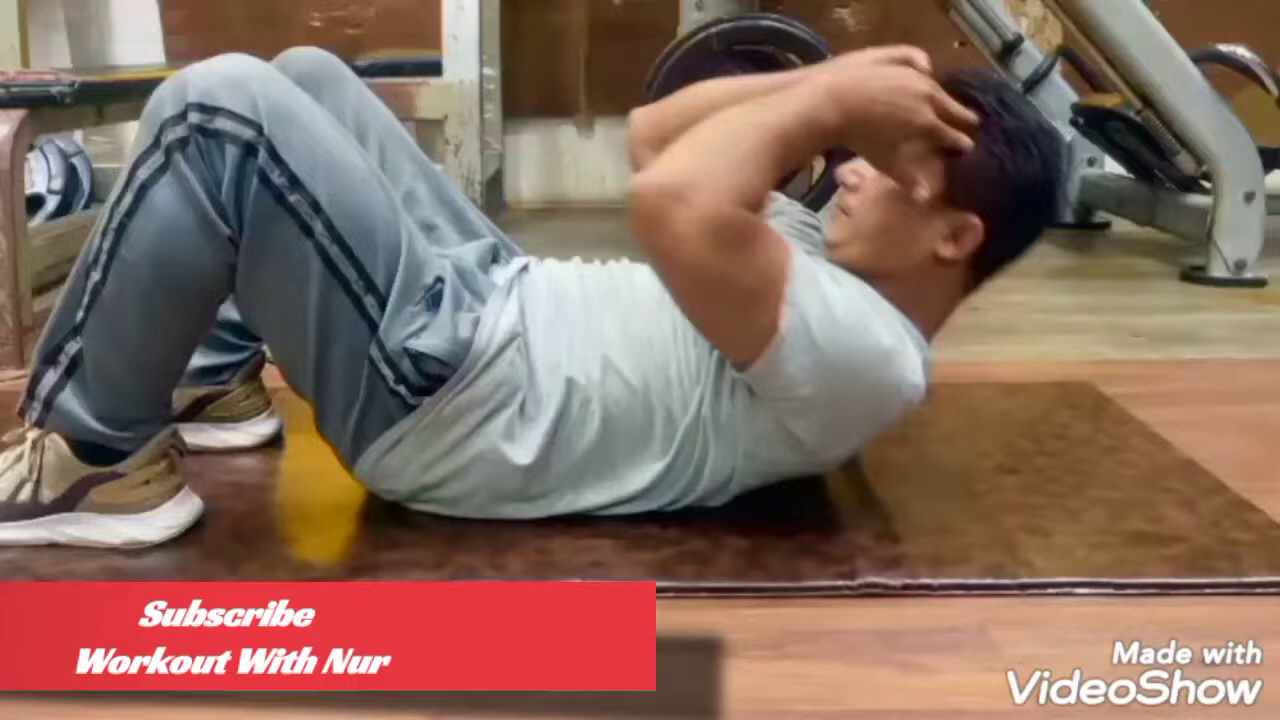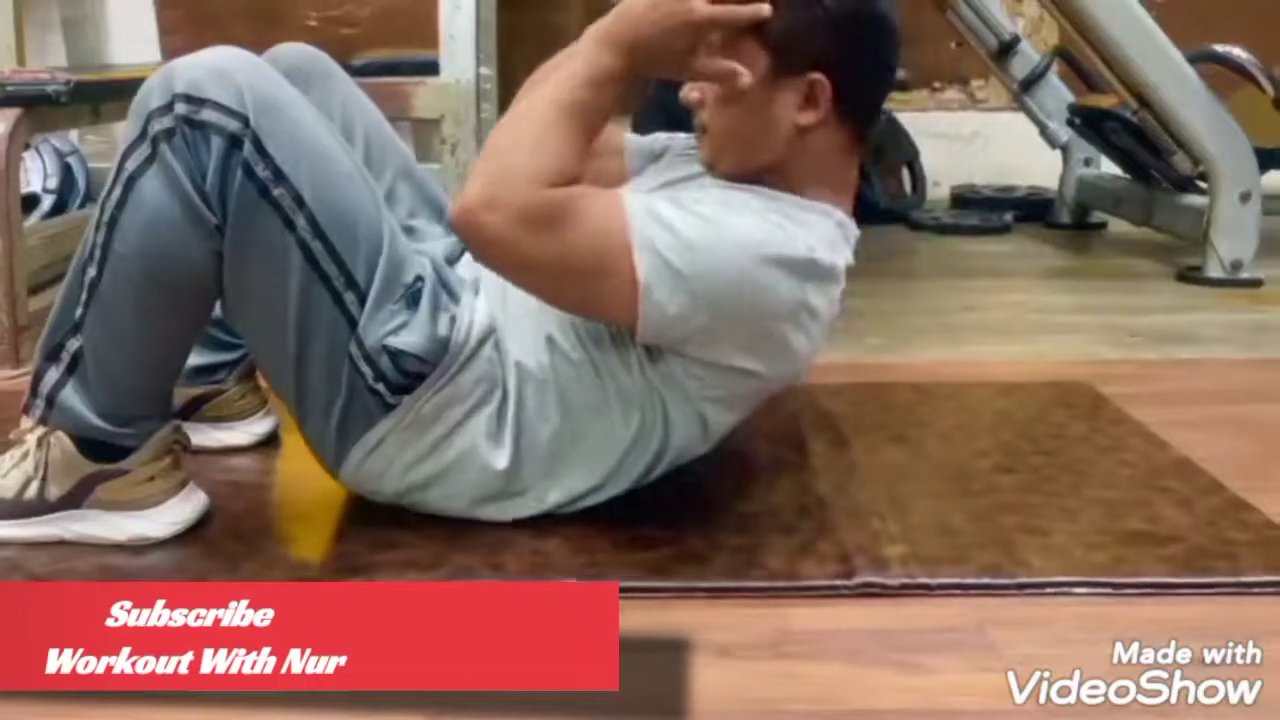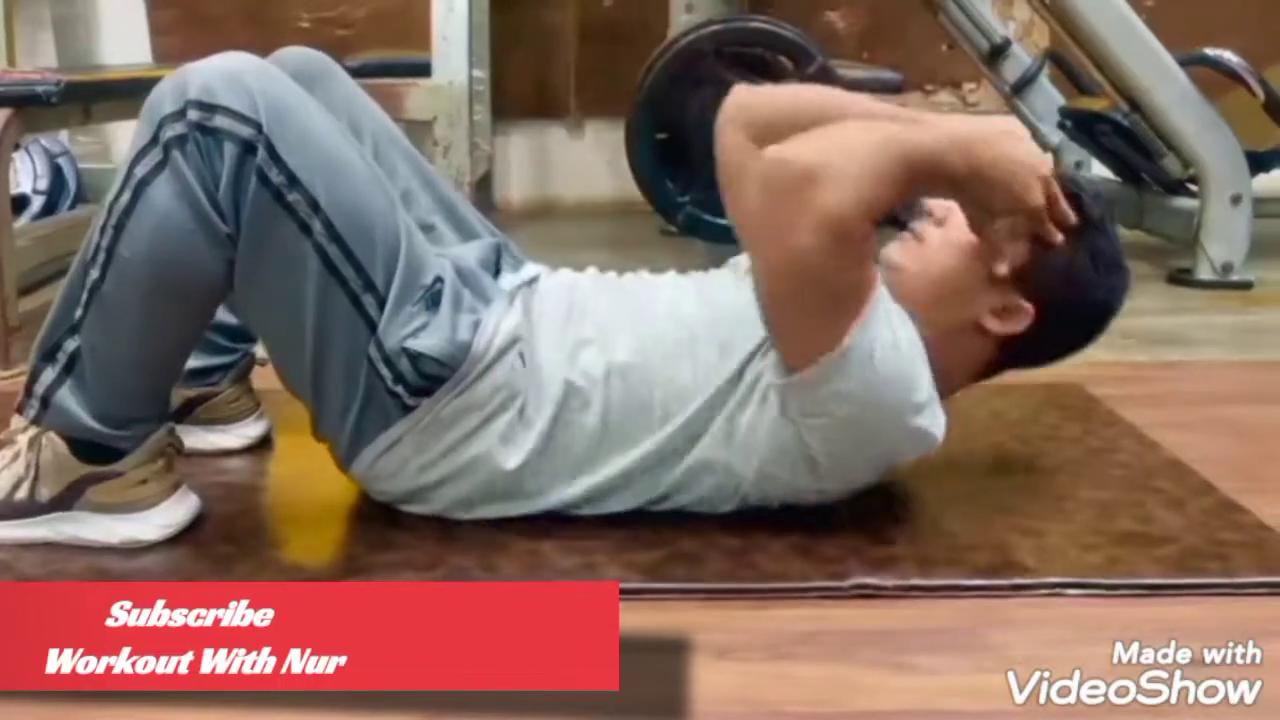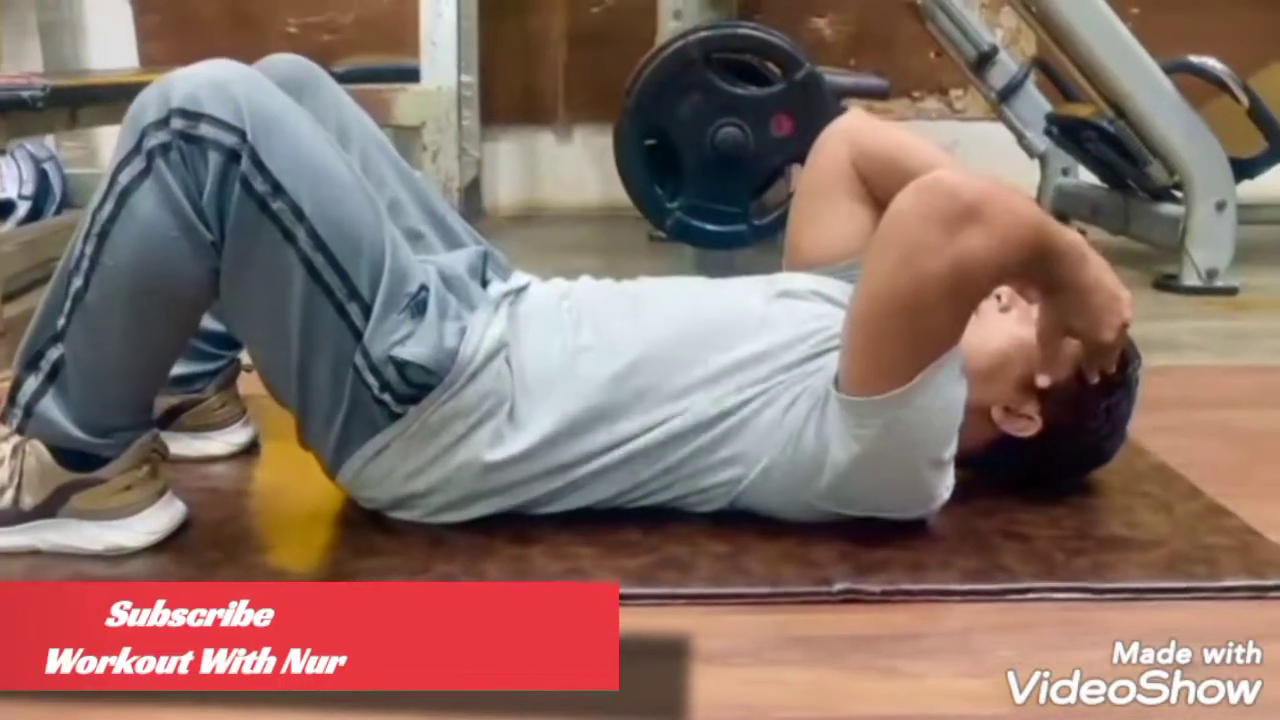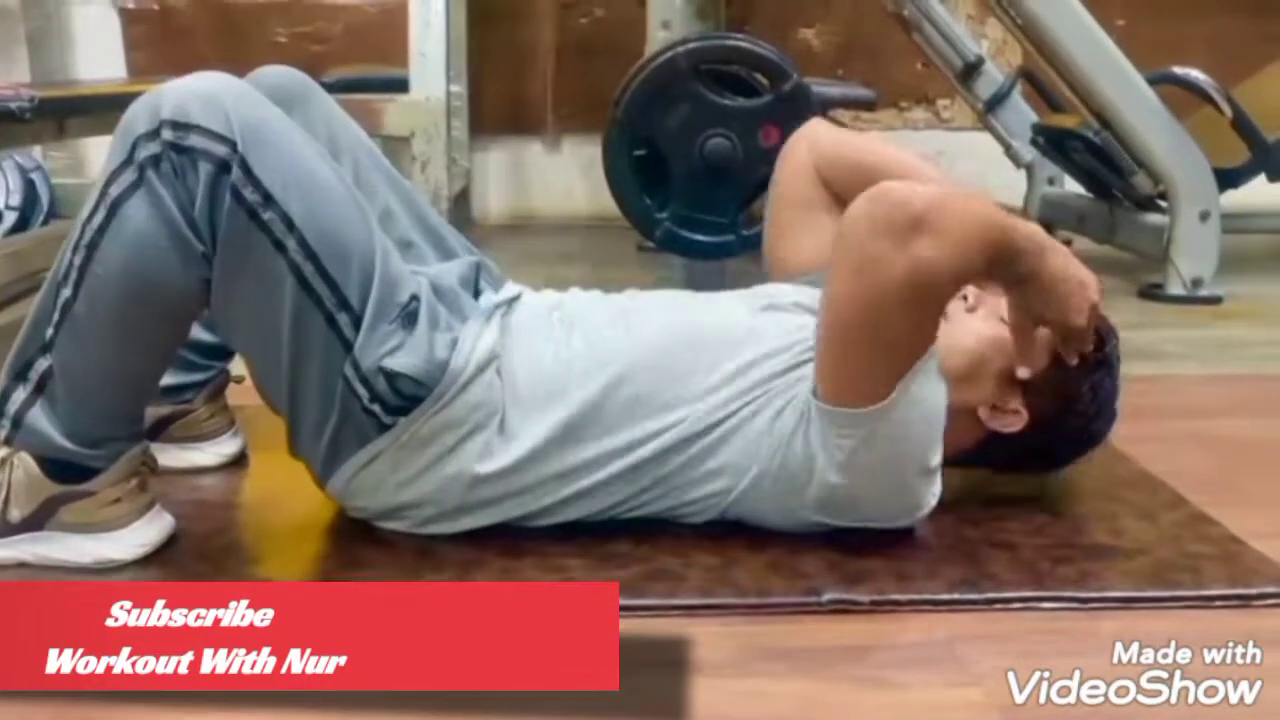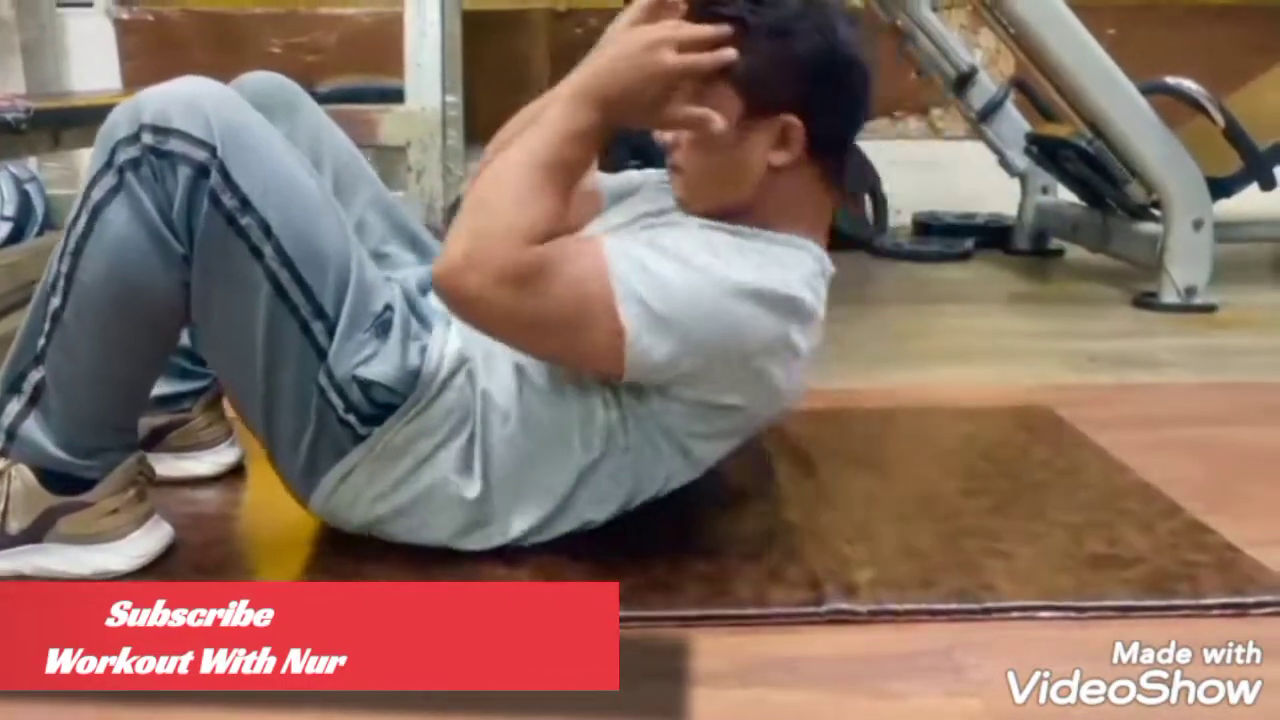
dt=0.4s
person 1, frame 1
left shoulder: (866, 355)
right shoulder: (839, 268)
left elbow: (666, 199)
right elbow: (653, 134)
left wrist: (828, 98)
right wrist: (831, 96)
left hip: (444, 400)
right hip: (501, 307)
left knee: (221, 109)
right knee: (303, 74)
left ankle: (89, 456)
right ankle: (217, 374)
person 1, frame 2
left shoulder: (768, 263)
right shoulder: (750, 175)
left elbow: (497, 209)
right elbow: (547, 140)
left hip: (423, 403)
right hip: (456, 310)
left knee: (206, 103)
right knee: (290, 74)
left ankle: (102, 459)
right ankle: (207, 378)
person 1, frame 3
left shoulder: (880, 402)
right shoulder: (869, 305)
left elbow: (800, 181)
right elbow: (747, 114)
left wrist: (964, 153)
right wrist: (950, 146)
left hip: (441, 401)
right hip: (500, 308)
left knee: (218, 109)
right knee: (291, 77)
right ankle: (200, 379)
person 1, frame 4
left shoulder: (889, 453)
right shoulder: (857, 324)
left elbow: (956, 218)
right elbow: (848, 144)
left wrist: (1067, 265)
right wrist: (1050, 248)
left hip: (428, 403)
right hip: (488, 318)
left knee: (201, 119)
right knee: (279, 86)
right ankle: (188, 386)
person 1, frame 5
left shoulder: (888, 453)
right shoulder: (849, 333)
left elbow: (888, 227)
right elbow: (814, 155)
left wrist: (1031, 249)
right wrist: (995, 237)
left hip: (420, 416)
right hip: (485, 327)
left knee: (192, 128)
right knee: (273, 94)
right ankle: (175, 396)
person 1, frame 6
left shoulder: (744, 298)
right shoulder: (723, 212)
left elbow: (479, 271)
right elbow: (514, 199)
left wrist: (597, 92)
right wrist: (610, 88)
left hip: (394, 437)
right hip: (437, 353)
left knee: (173, 135)
right knee: (259, 104)
right ankle: (173, 408)
